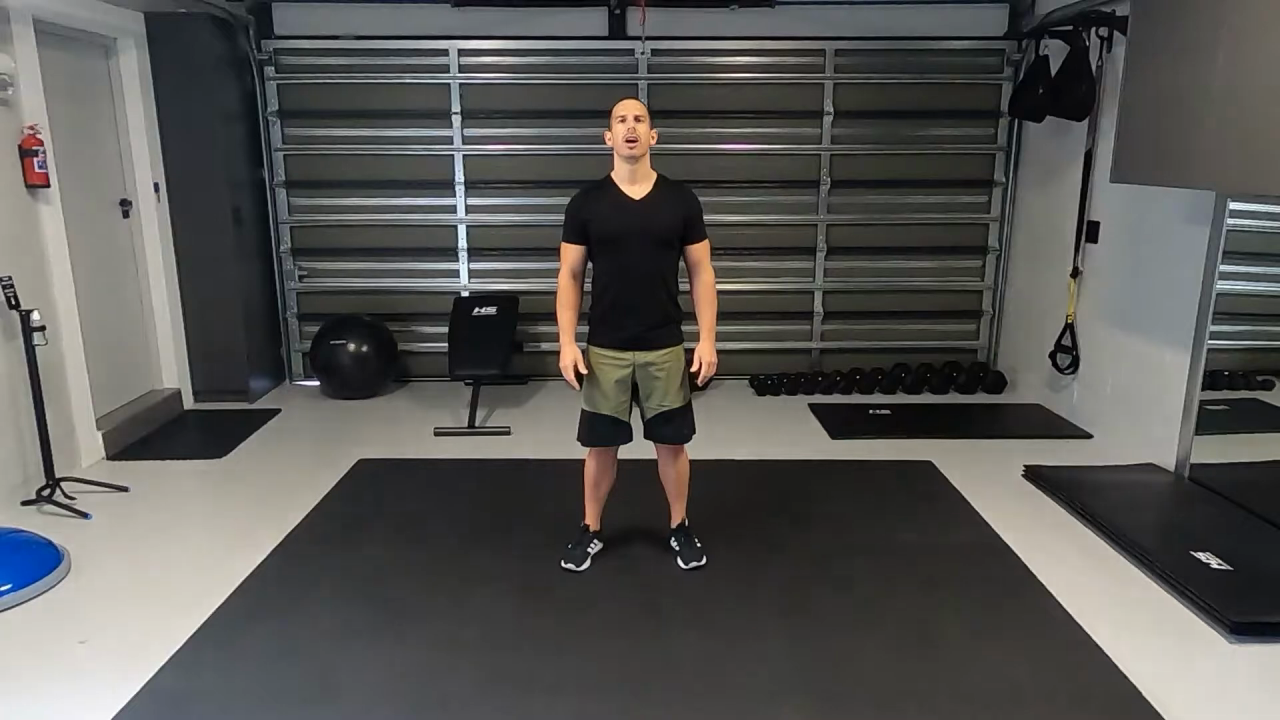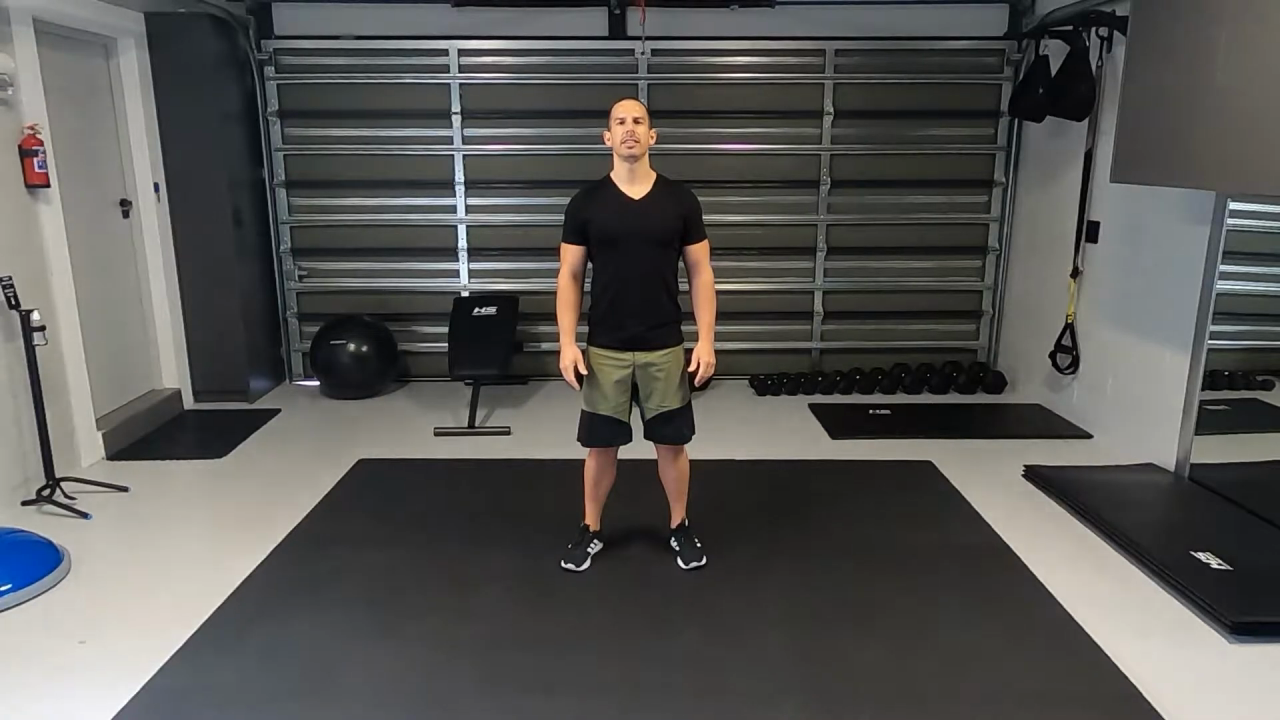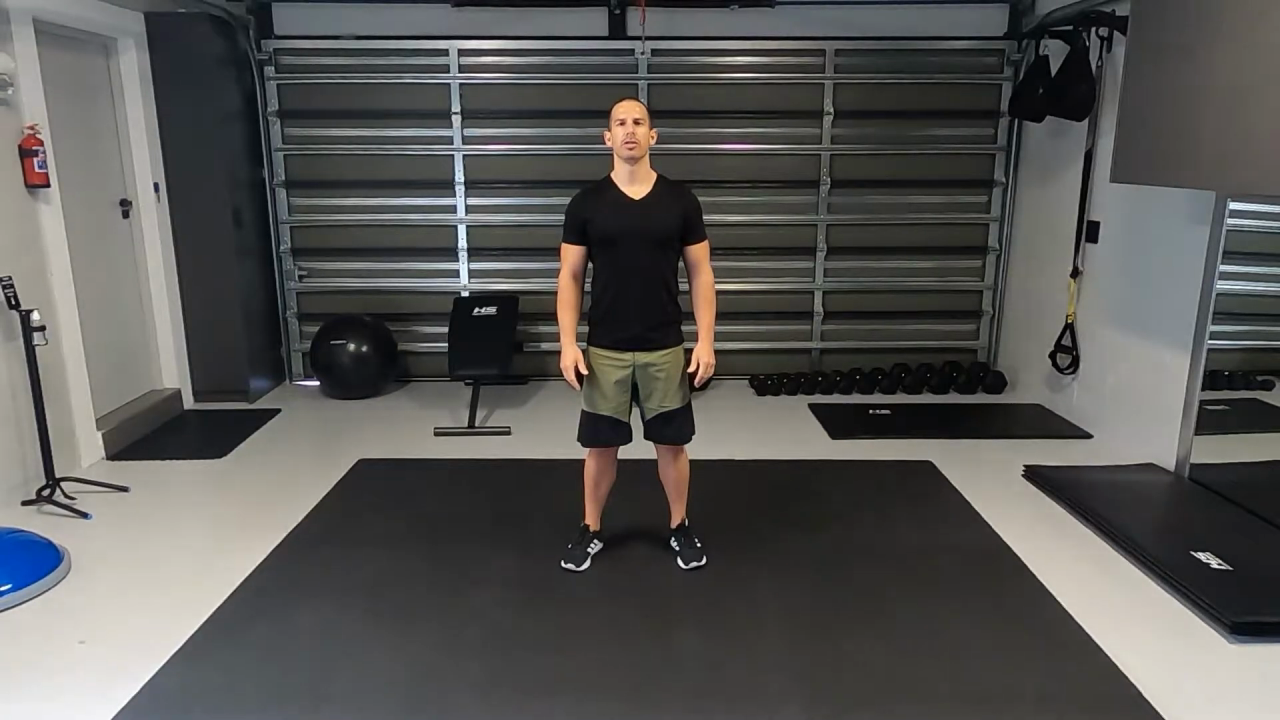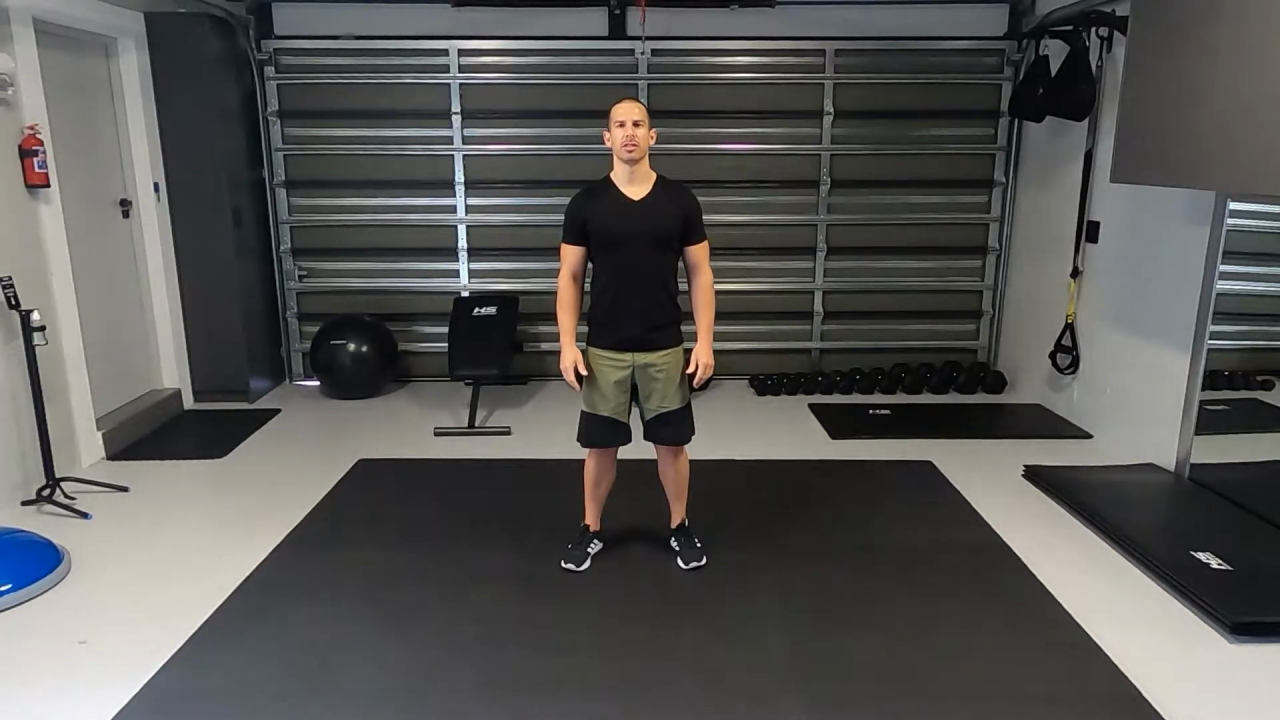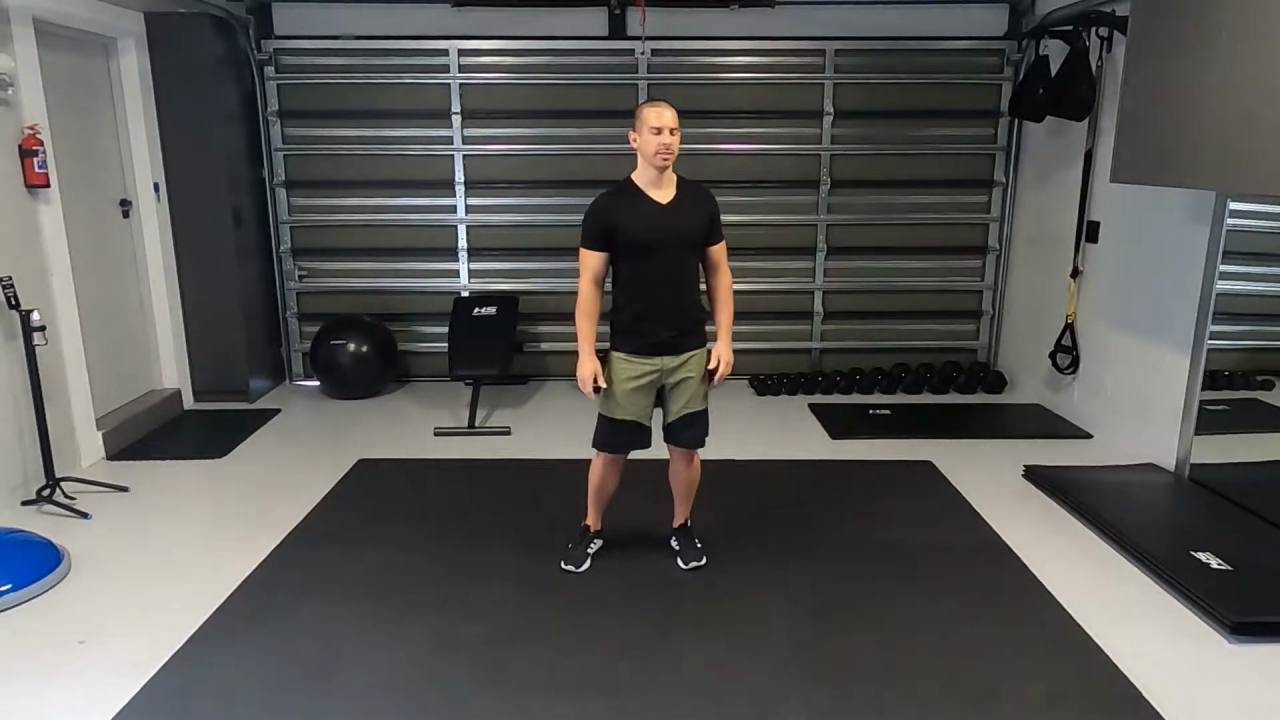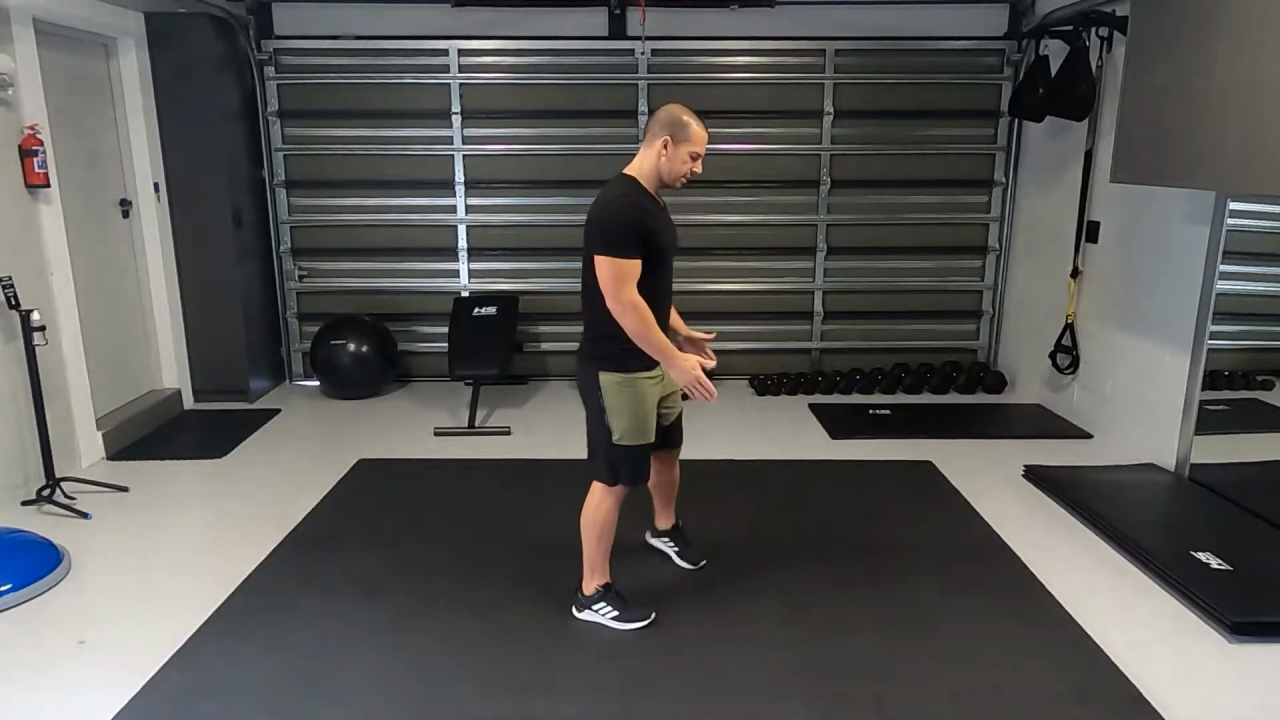
dt=0.7s
person 1, frame 1
left shoulder: (680, 199)
right shoulder: (587, 202)
left elbow: (701, 272)
right elbow: (570, 275)
left wrist: (707, 339)
right wrist: (567, 342)
left hip: (665, 348)
right hip: (605, 349)
left knee: (672, 442)
right knee: (601, 444)
left ankle: (679, 527)
right ankle: (590, 530)
person 1, frame 2
left shoulder: (680, 199)
right shoulder: (587, 202)
left elbow: (700, 272)
right elbow: (570, 275)
left wrist: (706, 340)
right wrist: (567, 343)
left hip: (665, 348)
right hip: (605, 349)
left knee: (671, 442)
right knee: (601, 445)
left ankle: (679, 526)
right ankle: (590, 530)
person 1, frame 3
left shoulder: (680, 200)
right shoulder: (587, 203)
left elbow: (701, 273)
right elbow: (570, 276)
left wrist: (706, 340)
right wrist: (568, 343)
left hip: (665, 348)
right hip: (605, 349)
left knee: (671, 442)
right knee: (600, 445)
left ankle: (679, 527)
right ankle: (590, 530)
person 1, frame 4
left shoulder: (679, 200)
right shoulder: (586, 203)
left elbow: (700, 273)
right elbow: (570, 276)
left wrist: (705, 341)
right wrist: (567, 343)
left hip: (664, 348)
right hip: (604, 349)
left knee: (671, 443)
right knee: (600, 445)
left ankle: (680, 527)
right ankle: (590, 529)
person 1, frame 5
left shoulder: (701, 201)
right shoulder: (609, 207)
left elbow: (718, 272)
right elbow: (590, 284)
left wrist: (723, 338)
right wrist: (586, 353)
left hip: (689, 352)
right hip: (628, 355)
left knee: (685, 448)
right knee: (612, 449)
left ankle: (681, 528)
right ankle: (591, 529)
person 1, frame 6
left shoulder: (651, 200)
right shoulder: (618, 208)
right elbow: (621, 298)
left wrist: (680, 333)
right wrist: (674, 359)
left hip: (650, 358)
right hip: (617, 366)
left knee: (665, 449)
right knee: (615, 478)
left ankle: (665, 527)
right ankle: (593, 591)
